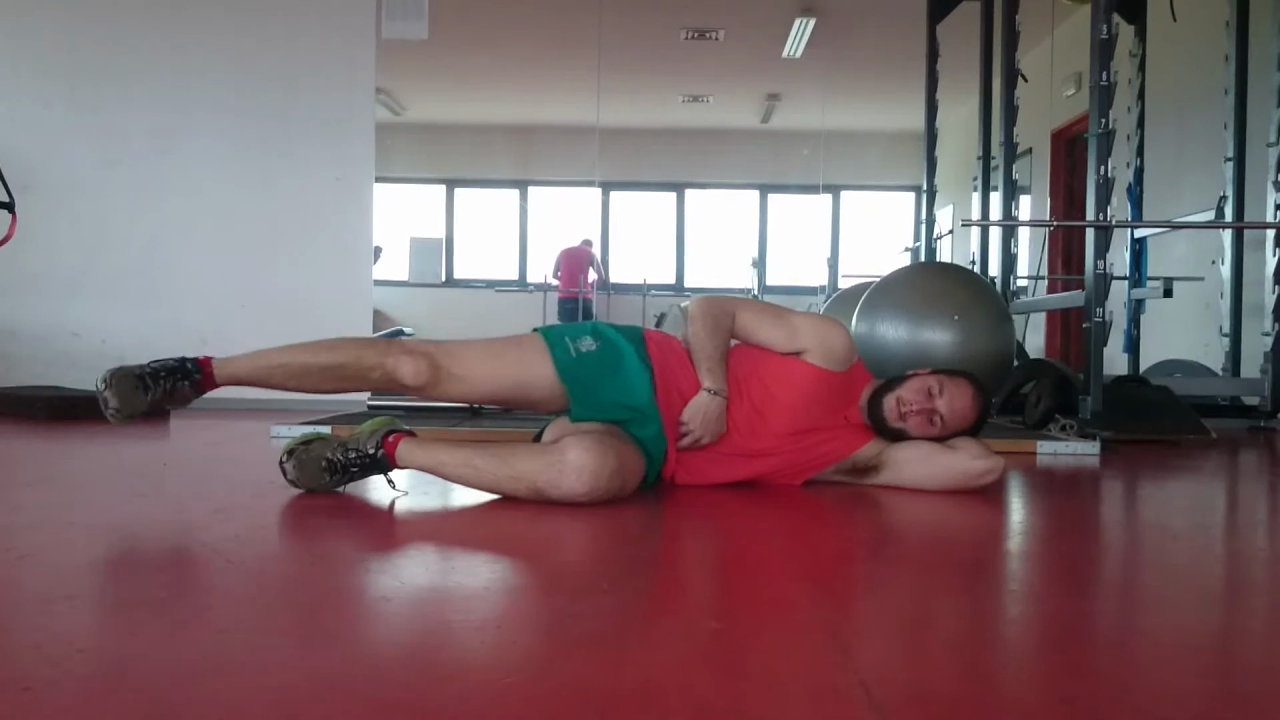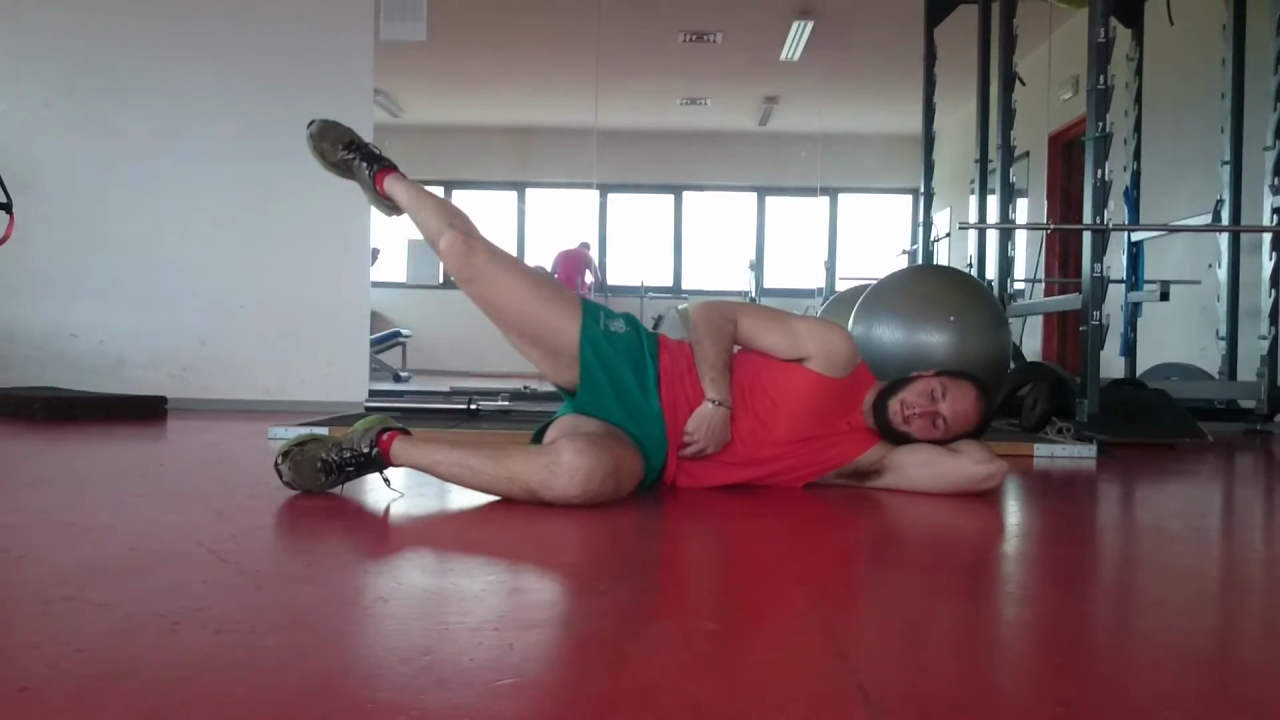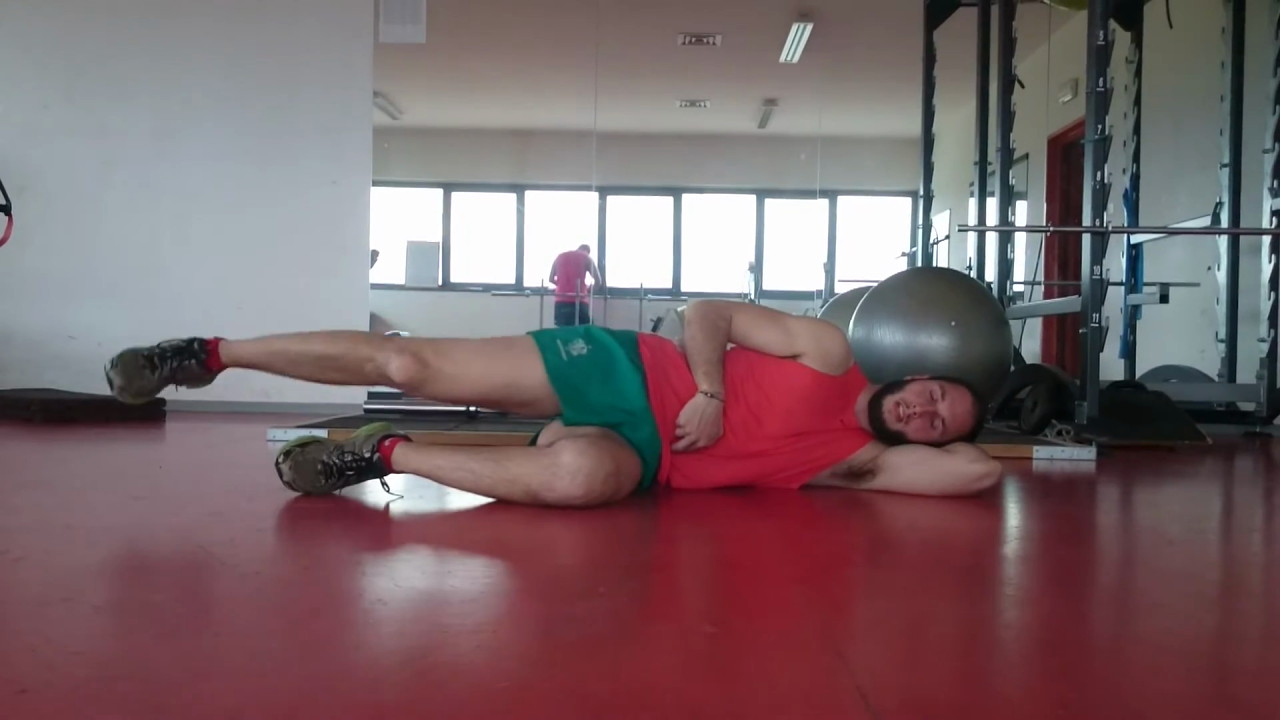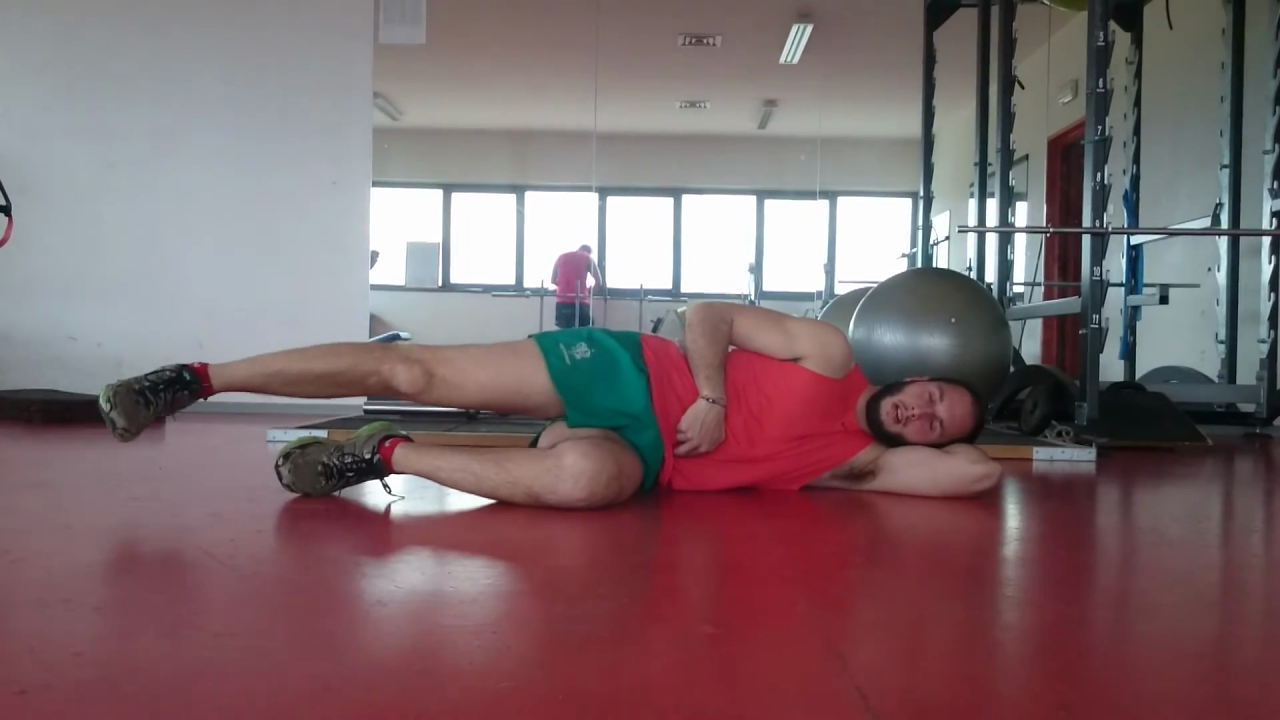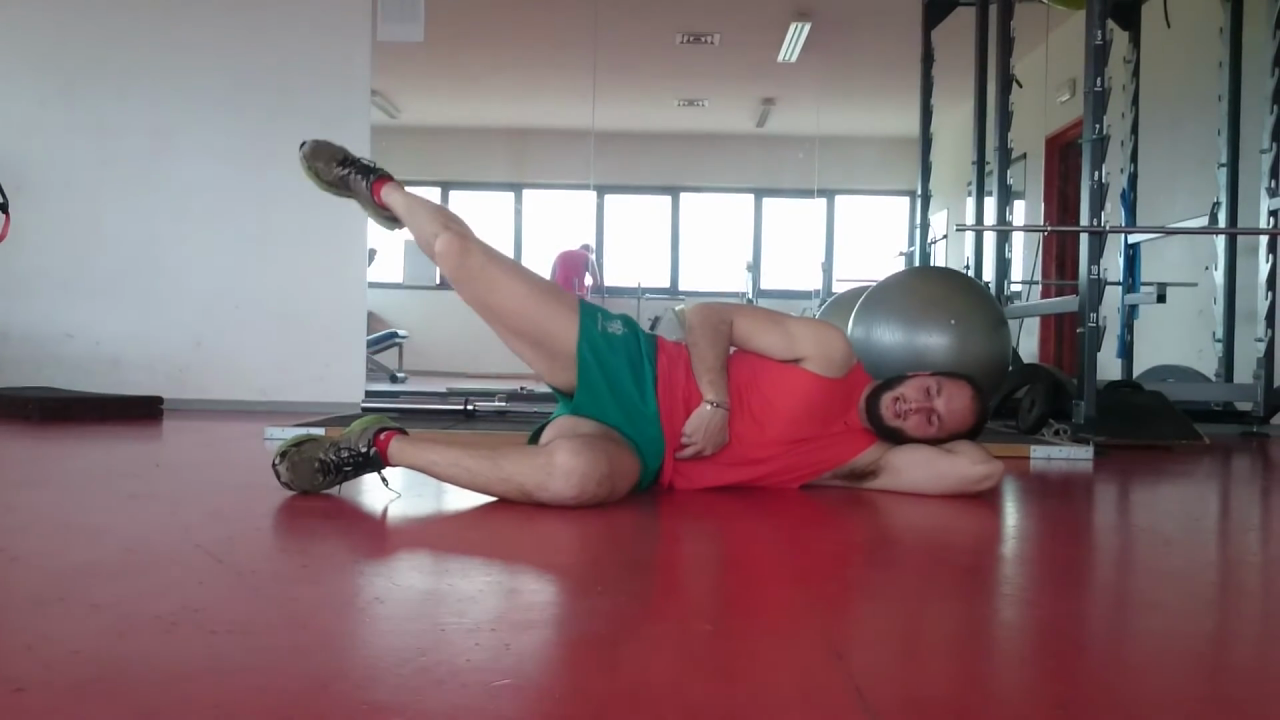
dt=0.7s
person 1, frame 1
left shoulder: (866, 457)
right shoulder: (831, 348)
left elbow: (981, 465)
right elbow: (712, 308)
right wrist: (714, 389)
left hip: (646, 448)
right hip: (627, 366)
left knee: (583, 471)
right knee: (414, 363)
left ankle: (388, 449)
right ankle: (202, 371)
person 1, frame 2
left shoulder: (871, 458)
right shoulder: (835, 355)
right elbow: (713, 315)
right wrist: (717, 400)
left hip: (645, 449)
right hip: (633, 365)
left knee: (583, 473)
right knee: (464, 250)
left ankle: (382, 448)
person 1, frame 3
left shoulder: (860, 461)
right shoulder: (828, 351)
right elbow: (708, 312)
right wrist: (709, 394)
left hip: (640, 450)
right hip: (620, 371)
left knee: (578, 474)
right knee: (407, 359)
left ankle: (382, 455)
right ankle: (209, 354)
person 1, frame 4
left shoulder: (862, 463)
right shoulder: (832, 356)
right elbow: (708, 315)
right wrist: (712, 399)
left hip: (644, 453)
right hip: (623, 374)
left knee: (585, 476)
right knee: (411, 369)
left ankle: (381, 455)
right ankle: (197, 377)
person 1, frame 5
left shoulder: (870, 459)
right shoulder: (833, 357)
left elbow: (981, 471)
right elbow: (709, 316)
right wrist: (715, 404)
left hip: (644, 452)
right hip: (629, 368)
left knee: (582, 473)
right knee: (460, 253)
left ankle: (381, 448)
